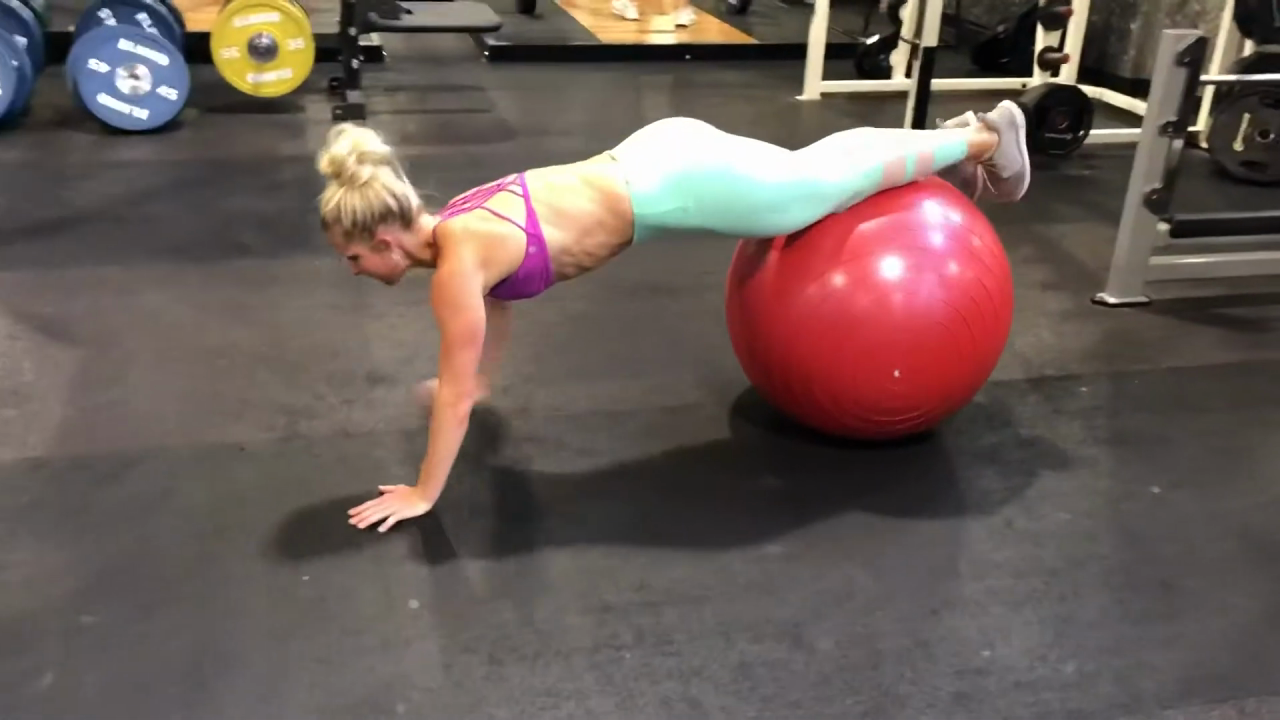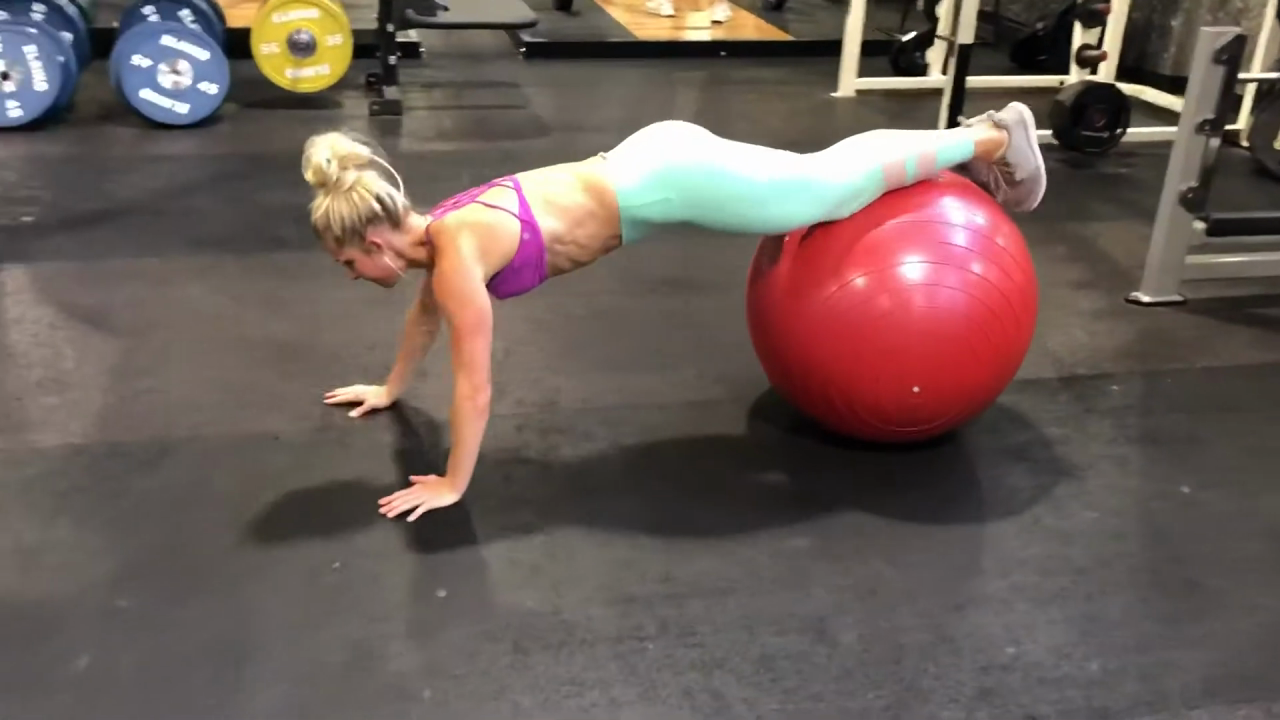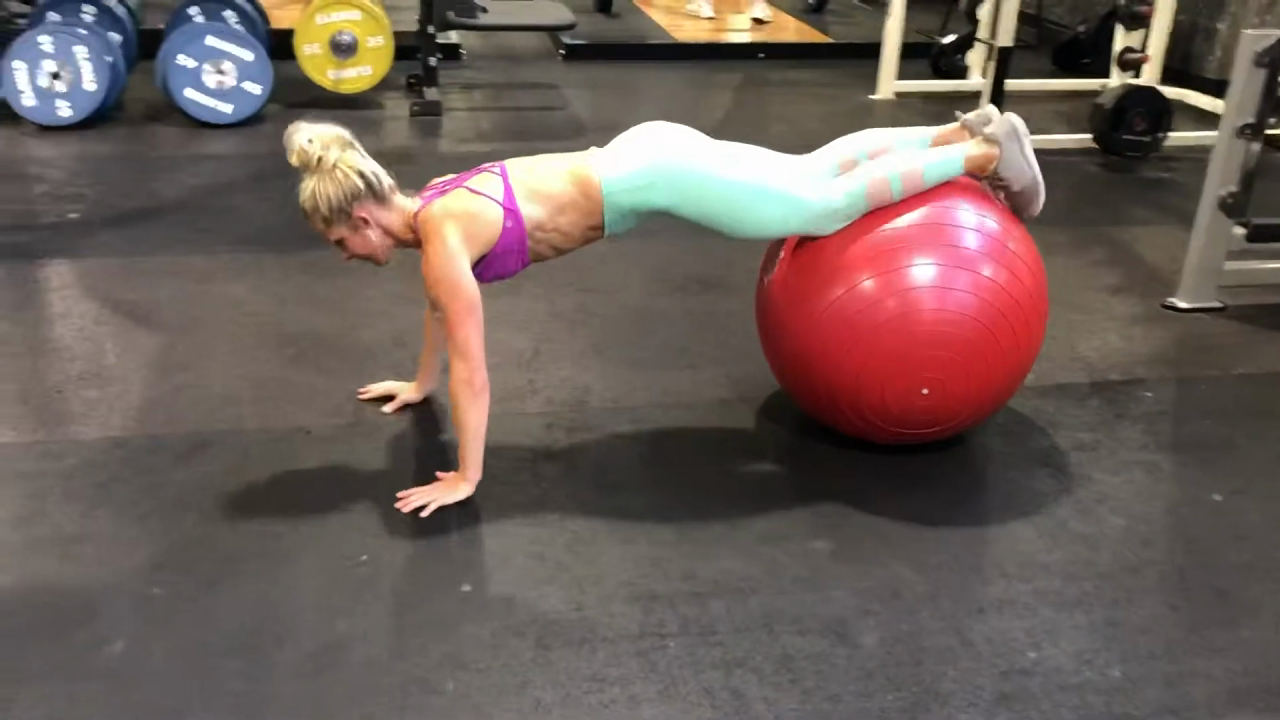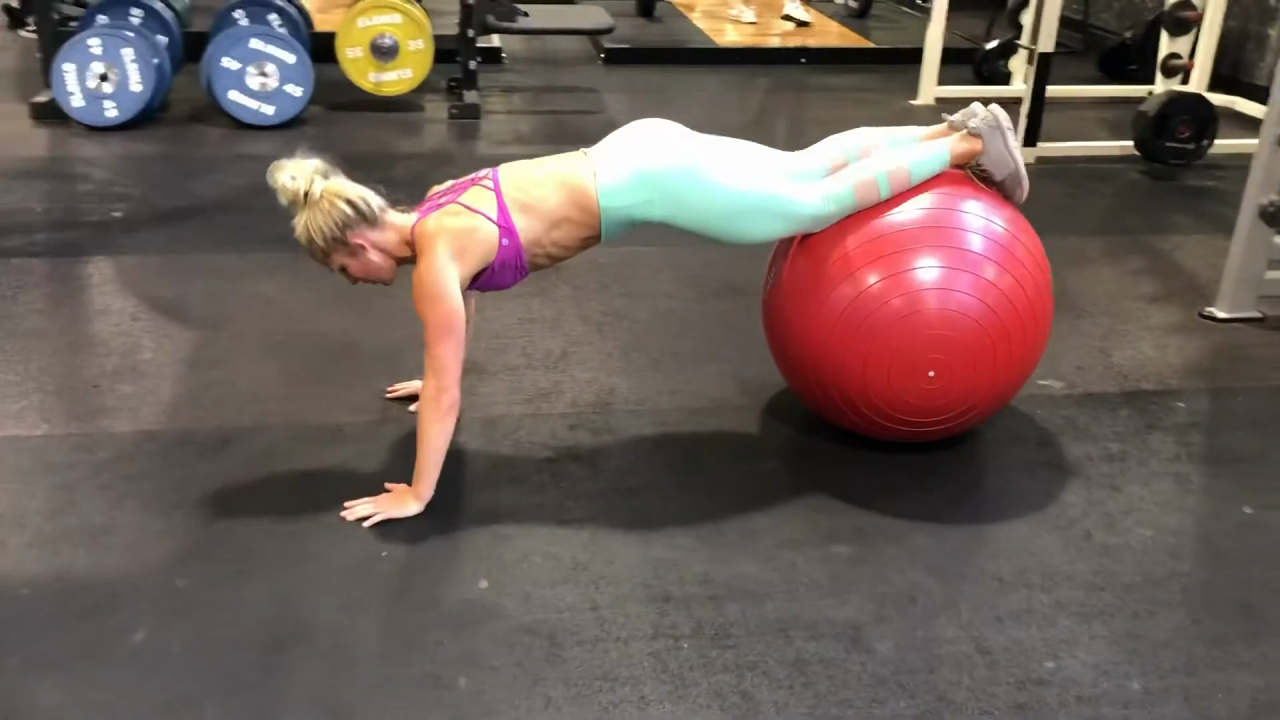
dt=0.2s
person 1, frame 1
left shoulder: (459, 255)
right shoulder: (454, 225)
left elbow: (454, 393)
right elbow: (493, 303)
left wrist: (424, 492)
right wrist: (480, 381)
left hip: (676, 185)
right hip: (659, 152)
left knee: (838, 183)
right knee: (811, 162)
left ankle: (987, 138)
right ankle: (951, 134)
person 1, frame 2
left shoulder: (457, 247)
right shoulder: (440, 229)
left elbow: (474, 378)
right elbow: (428, 308)
left wrist: (455, 483)
right wrist: (392, 387)
left hip: (666, 180)
right hip: (651, 159)
left knee: (840, 190)
right knee: (819, 168)
left ankle: (996, 139)
right ankle: (968, 134)
person 1, frame 3
left shoulder: (442, 234)
right shoulder: (429, 208)
left elbow: (472, 371)
right elbow: (445, 307)
left wrist: (466, 478)
right wrist: (421, 381)
left hip: (652, 176)
right hip: (645, 154)
left knee: (829, 206)
right knee: (815, 171)
left ankle: (985, 153)
right ankle: (958, 132)
person 1, frame 4
left shoulder: (435, 253)
right shoulder: (432, 216)
left elbow: (443, 391)
right elbow: (468, 291)
left wrist: (416, 494)
right wrist: (441, 382)
left hip: (647, 182)
right hip: (640, 151)
left knee: (821, 203)
right knee: (804, 168)
left ankle: (971, 145)
right ankle: (952, 131)
